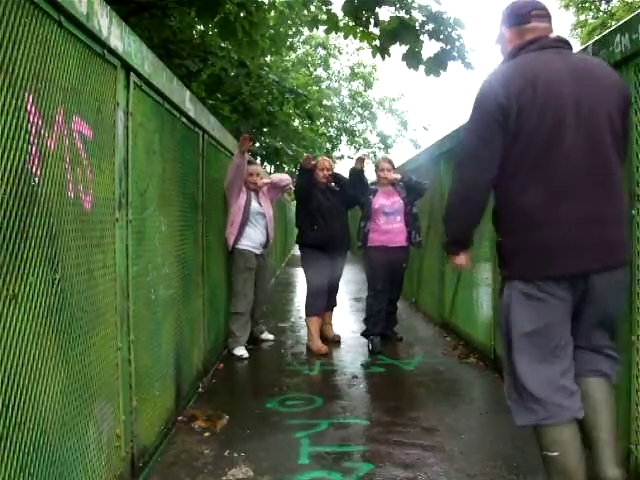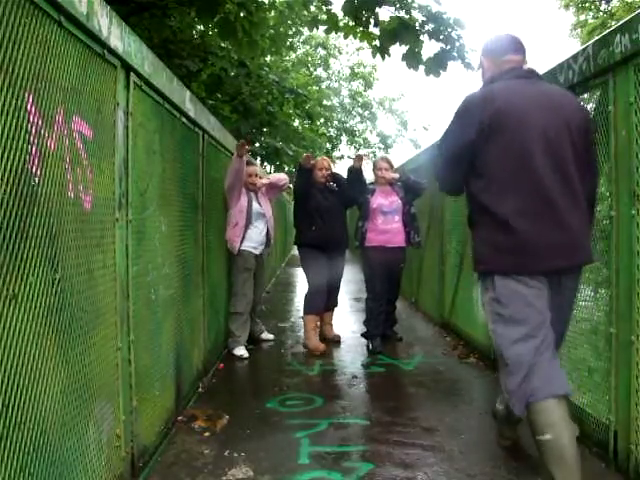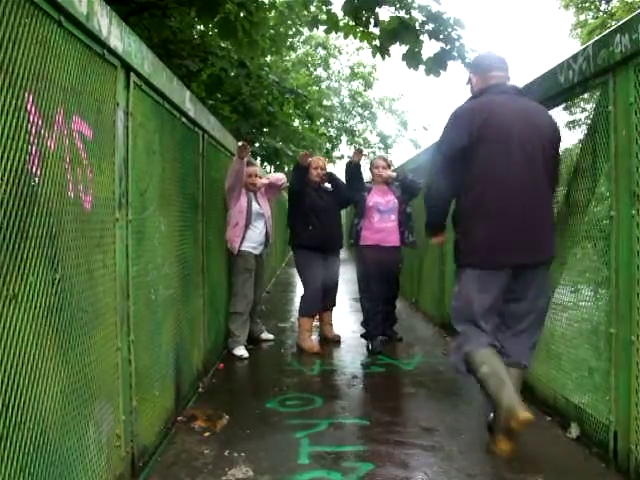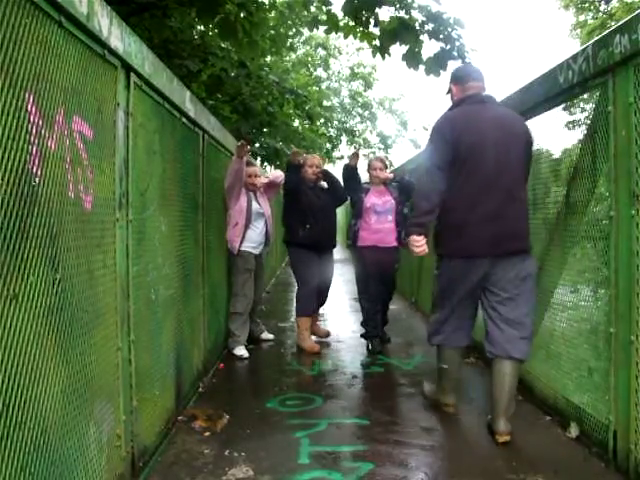
dt=0.2s
person 1, frame 1
left shoulder: (505, 81)
right shoulder: (608, 76)
left elbow: (475, 168)
right elbow: (620, 156)
left wrist: (458, 239)
left hip: (536, 251)
right hip: (608, 245)
left knee: (543, 378)
right knee: (593, 355)
person 1, frame 2
left shoulder: (481, 103)
right shoulder: (570, 102)
left elbow: (449, 172)
right elbow: (589, 177)
left wrist: (470, 184)
left hip: (510, 251)
right hip: (569, 247)
left knee: (529, 360)
right knee: (542, 347)
right ankle: (511, 414)
person 1, frame 3
left shoulder: (469, 114)
right shoulder: (543, 117)
left elbow: (441, 179)
left wrist: (435, 224)
left hip: (483, 246)
right hip: (536, 246)
left knee: (474, 333)
right knee: (518, 336)
left ankle: (511, 408)
right ankle: (505, 421)
person 1, frame 4
left shoulder: (451, 122)
right shoulder: (517, 123)
left elbow: (432, 179)
left wrist: (418, 227)
left hip: (463, 240)
right hip: (513, 240)
left knee: (451, 320)
right knee: (510, 328)
left ankle: (445, 393)
right ankle: (502, 421)
person 2, frame 1
left shoulder: (264, 193)
right shoulder: (237, 191)
left elbow: (286, 180)
right elbow: (235, 173)
left wrist: (268, 180)
right wrist: (242, 153)
left hip: (261, 250)
right hip: (243, 250)
left knee: (260, 295)
right knee: (243, 297)
left ankle: (257, 328)
right ankle: (237, 341)
person 2, frame 2
left shoulder: (263, 193)
right shoulder: (236, 192)
left elbow: (284, 180)
right elbow: (234, 175)
left wrist: (266, 180)
right wrist: (239, 156)
left hip: (259, 251)
right hip: (243, 250)
left knee: (256, 296)
right knee: (242, 297)
left ankle: (255, 328)
right ankle: (237, 340)
person 2, frame 3
left shoulder: (262, 193)
right shoulder: (236, 192)
left elbow: (282, 179)
right elbow: (234, 175)
left wrist: (266, 180)
right wrist: (241, 158)
left hip: (259, 251)
right hip: (243, 250)
left knee: (256, 296)
right knee: (242, 297)
left ankle: (254, 328)
right ankle: (237, 340)
person 2, frame 4
left shoulder: (262, 193)
right shoulder: (236, 192)
left elbow: (280, 177)
right elbow: (234, 175)
left wrist: (266, 179)
right wrist: (240, 158)
left hip: (259, 251)
right hip: (243, 250)
left knee: (256, 296)
right knee: (242, 297)
left ankle: (254, 328)
right ankle: (237, 340)
person 3, frame 1
left shoulder: (402, 190)
right shoulder: (369, 191)
left elbow: (422, 188)
right elbow: (354, 187)
left wrist: (401, 178)
right wrist: (357, 169)
left hip: (399, 247)
right hip: (375, 247)
left knee: (394, 290)
right knee: (377, 290)
left ankle: (388, 327)
right ankle: (373, 333)
person 3, frame 2
left shoulder: (400, 190)
right shoulder: (367, 191)
left elbow: (420, 187)
right elbow: (353, 186)
left wrist: (399, 178)
right wrist: (355, 168)
left hip: (397, 247)
right hip: (373, 247)
left knee: (392, 290)
right knee: (375, 291)
left ankle: (388, 327)
right ankle: (373, 334)
person 3, frame 3
left shoulder: (397, 189)
right shoulder: (363, 189)
left elbow: (417, 188)
right elbow: (351, 180)
left wrist: (396, 177)
right wrist: (354, 162)
left hip: (392, 247)
right hip: (368, 246)
left knee: (391, 289)
right knee: (371, 291)
left ankle: (387, 327)
right ankle: (373, 334)
person 3, frame 4
left shoulder: (395, 190)
right shoulder: (361, 190)
left elbow: (414, 189)
right elbow: (349, 182)
left wrist: (393, 178)
right wrist: (351, 165)
left hip: (390, 247)
right hip: (366, 247)
left knee: (387, 289)
right knee: (369, 291)
left ankle: (379, 327)
right ankle: (372, 334)
person 4, frame 1
left shoulder: (337, 193)
right shoulder: (308, 191)
left elbow: (354, 198)
right elbow: (300, 188)
left wrist: (338, 178)
right wrist: (305, 169)
left hip: (337, 248)
right hip: (313, 248)
left knee: (332, 288)
right knee: (317, 288)
left ankle: (327, 327)
right ankle: (313, 337)
person 4, frame 2
left shoulder: (336, 192)
right shoulder: (307, 191)
left elbow: (352, 198)
right elbow: (299, 187)
left wrist: (337, 178)
right wrist: (304, 168)
left hip: (336, 248)
right hip: (312, 247)
left knee: (333, 287)
right knee: (318, 286)
left ankle: (326, 328)
right ankle: (310, 335)
person 4, frame 3
left shoulder: (330, 193)
right shoulder: (301, 191)
left elbow: (347, 198)
right elbow: (295, 184)
left wrist: (332, 178)
right wrist: (300, 166)
left hip: (330, 248)
right hip: (306, 248)
left knee: (330, 287)
right knee: (313, 288)
left ankle: (326, 328)
right ankle: (304, 336)
person 4, frame 4
left shoulder: (325, 191)
right shoulder: (296, 189)
left elbow: (342, 197)
right elbow: (290, 182)
left wrist: (328, 176)
right wrist: (293, 164)
left hip: (324, 247)
right hip: (301, 246)
left knee: (323, 285)
right knee: (308, 286)
left ankle: (313, 323)
right ankle: (303, 335)
